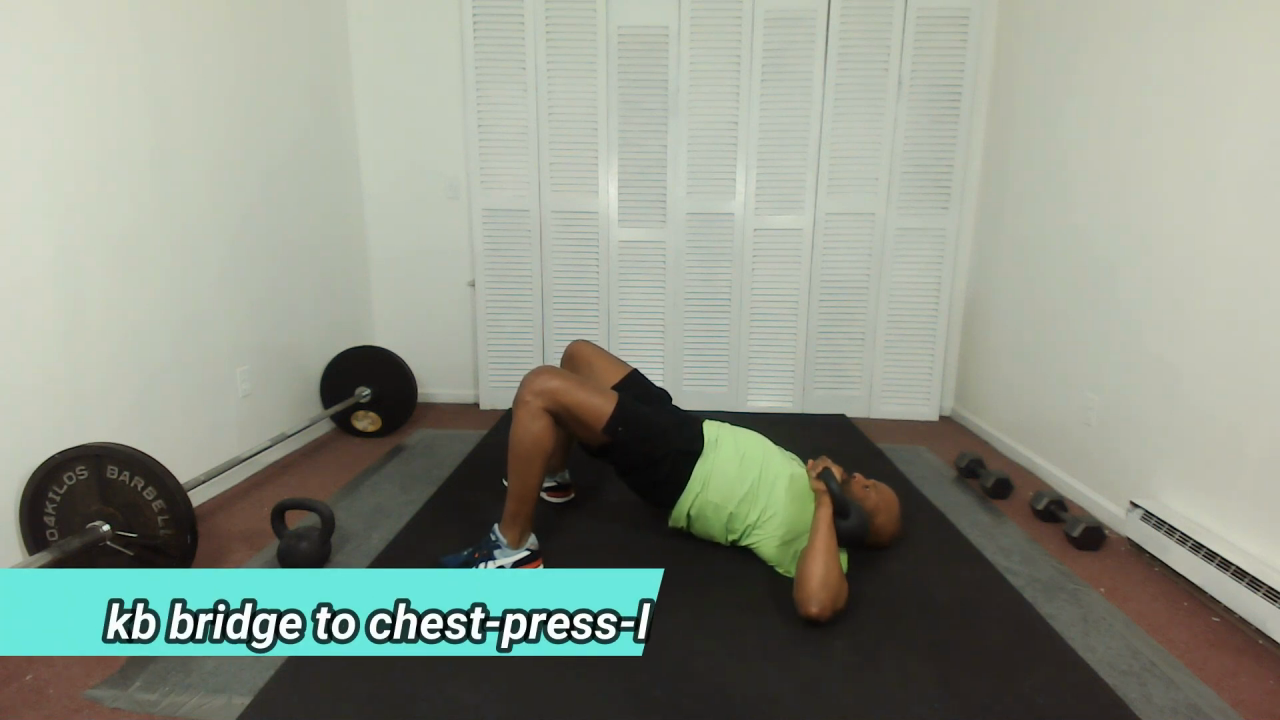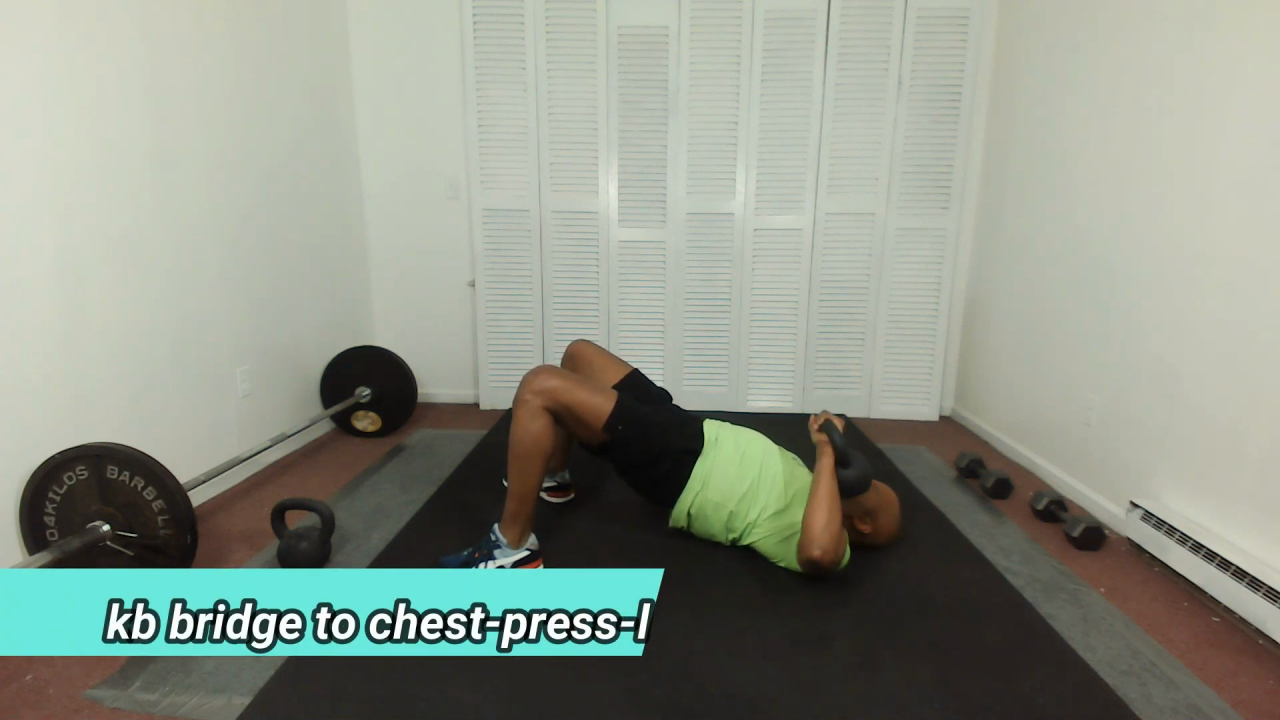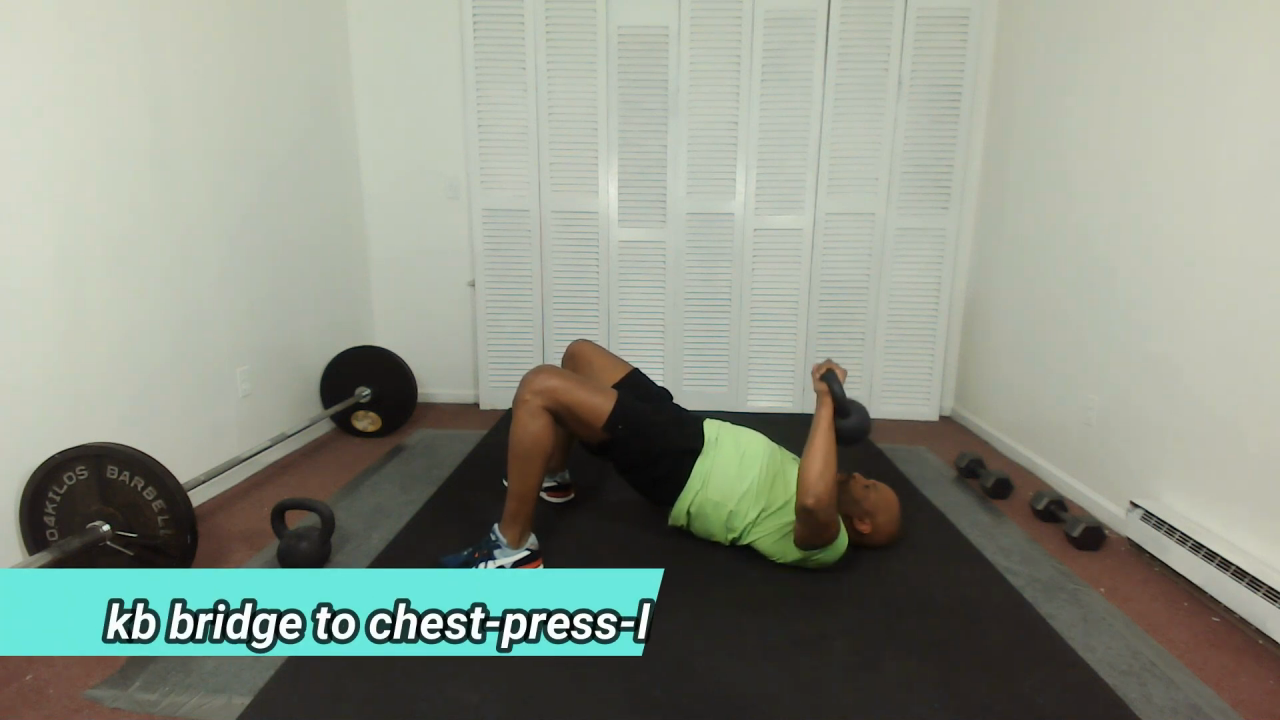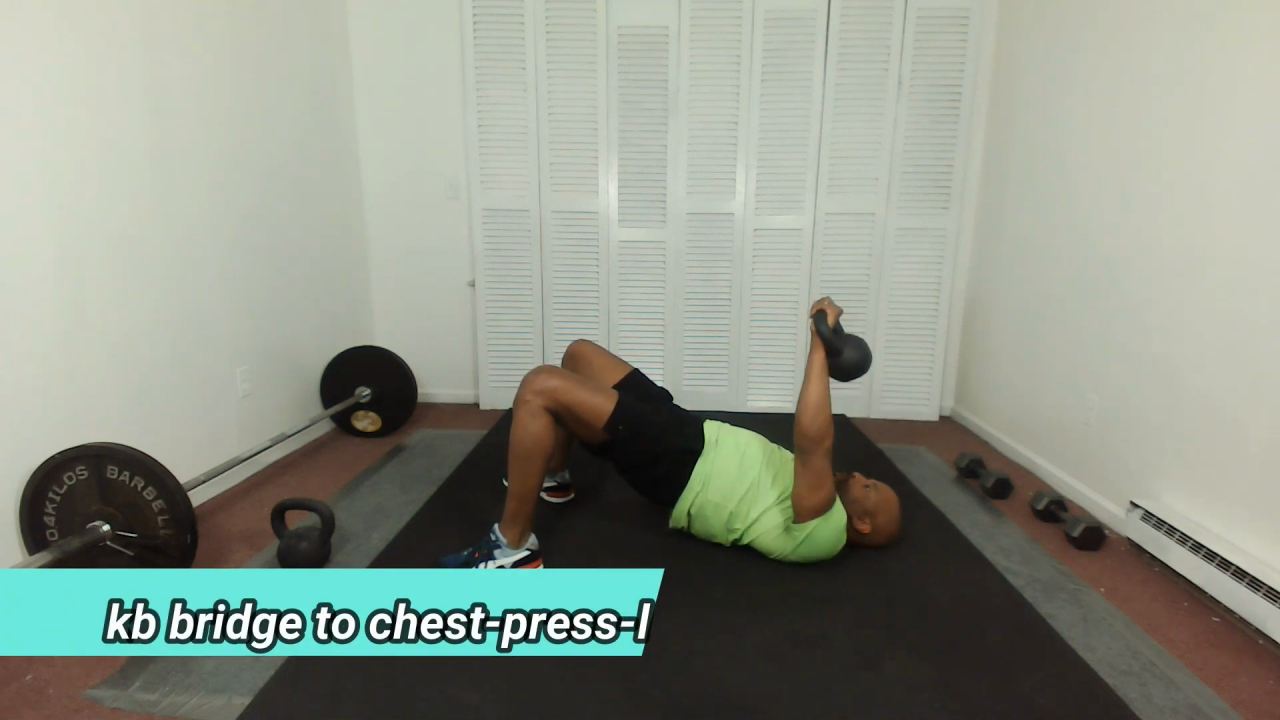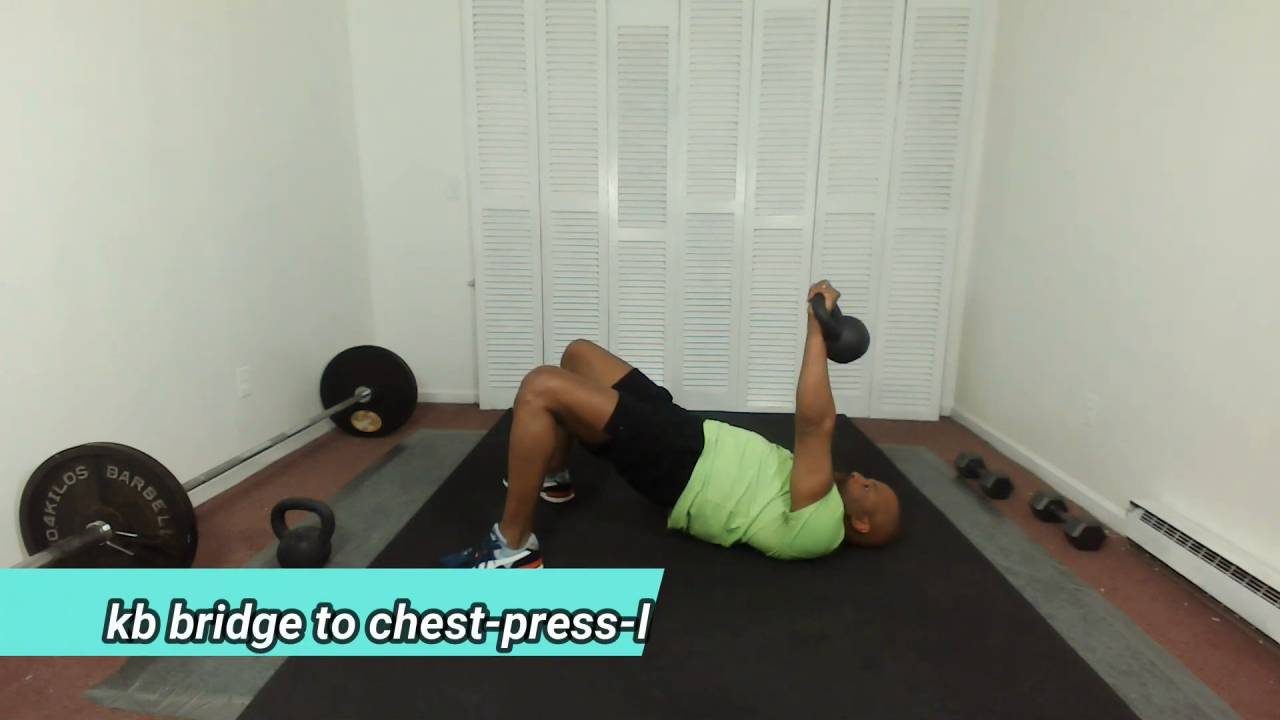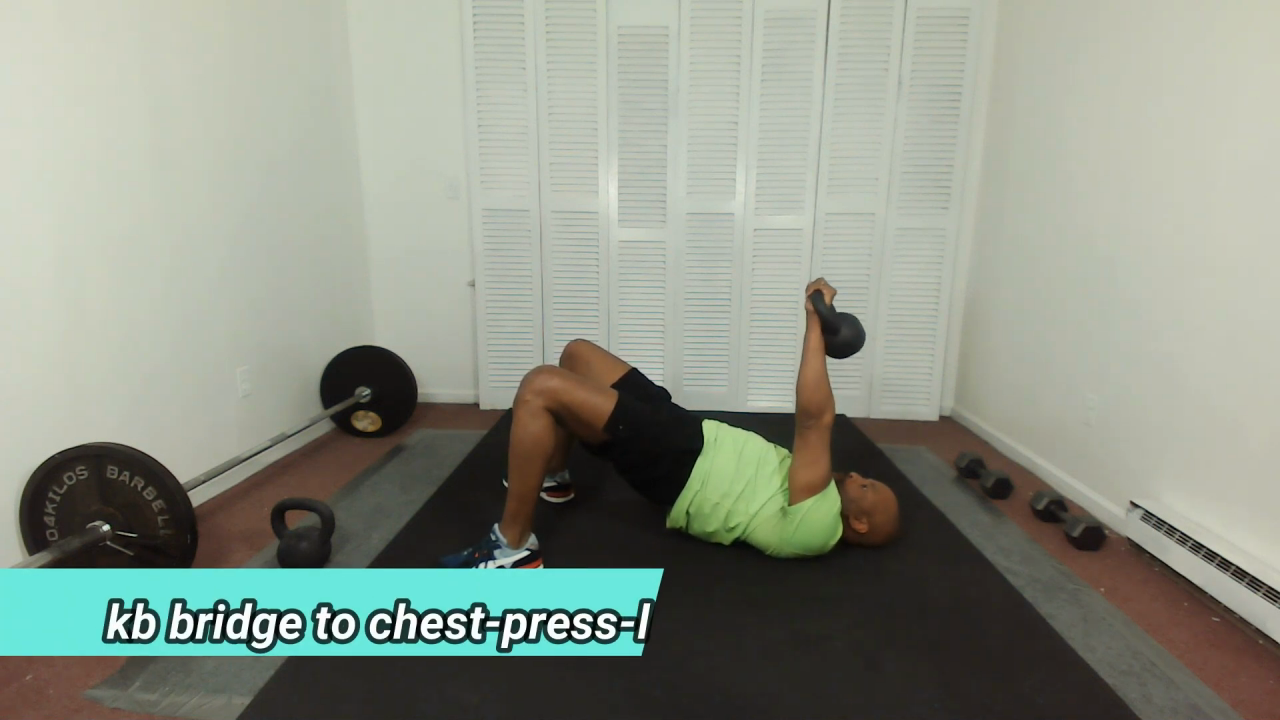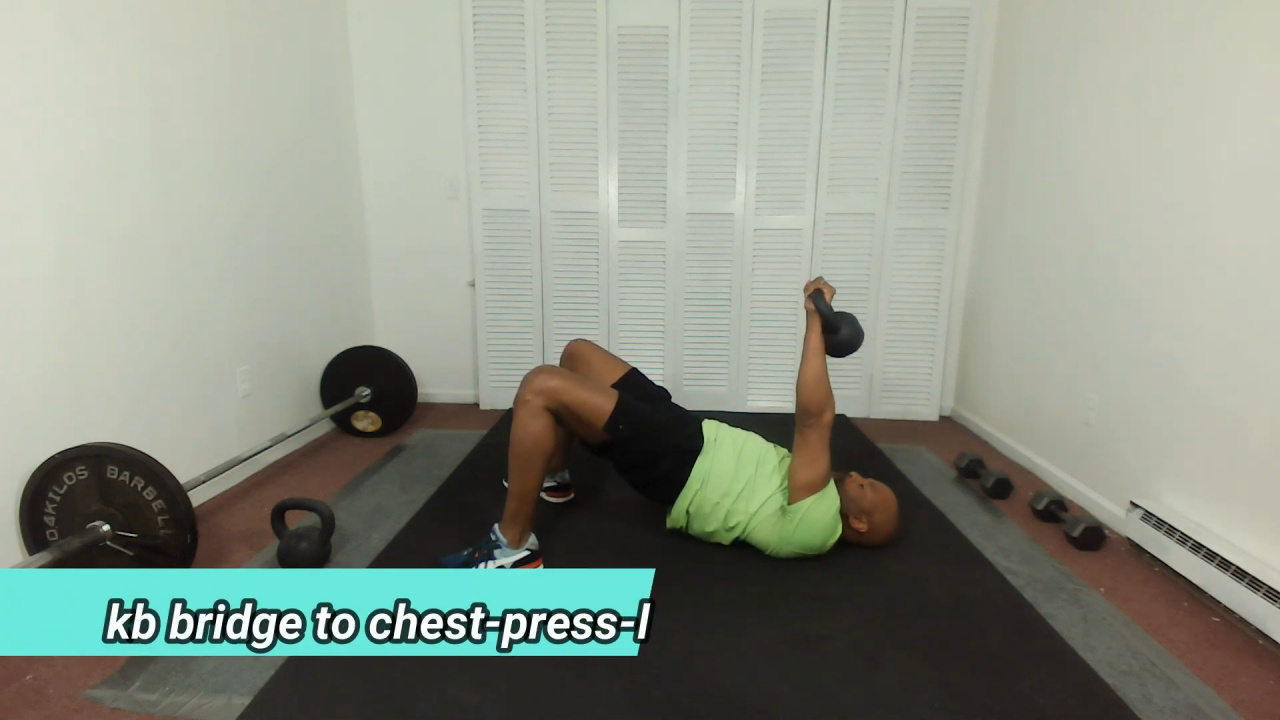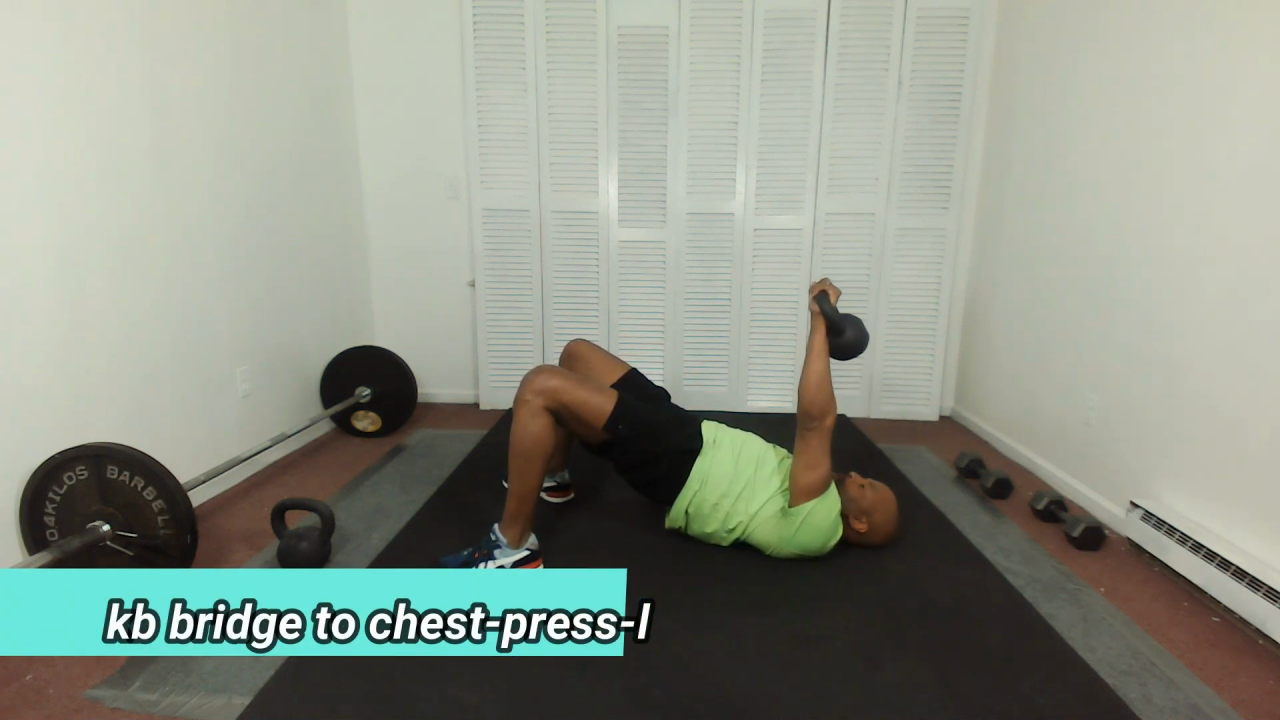
dt=0.2s
person 1, frame 1
left shoulder: (825, 542)
right shoulder: (807, 494)
left elbow: (816, 605)
left wrist: (825, 501)
left hip: (678, 467)
right hip: (689, 433)
left knee: (539, 388)
right knee: (579, 354)
left ankle: (513, 545)
right ankle: (552, 478)
person 1, frame 2
left shoulder: (829, 547)
right shoulder: (812, 488)
left elbow: (818, 547)
left wrist: (827, 447)
left hip: (677, 467)
right hip: (690, 433)
left knee: (539, 388)
right knee: (579, 353)
left ankle: (513, 545)
right ankle: (552, 477)
person 1, frame 3
left shoulder: (826, 539)
right shoulder: (821, 507)
left elbow: (814, 496)
left wrist: (826, 398)
left hip: (678, 467)
right hip: (690, 432)
left knee: (540, 388)
right knee: (581, 353)
left ankle: (513, 546)
right ankle: (553, 478)
person 1, frame 4
left shoulder: (824, 533)
right shoulder: (821, 500)
left elbow: (814, 440)
left wrist: (820, 344)
left hip: (677, 467)
right hip: (689, 436)
left knee: (540, 388)
right knee: (580, 353)
left ankle: (513, 546)
right ankle: (552, 479)
person 1, frame 5
left shoulder: (821, 526)
right shoulder: (824, 503)
left elbow: (816, 423)
left wrist: (817, 326)
left hip: (676, 466)
right hip: (687, 435)
left knee: (540, 389)
right knee: (579, 353)
left ankle: (513, 545)
right ankle: (553, 478)
person 1, frame 6
left shoulder: (818, 523)
right shoulder: (823, 502)
left elbow: (815, 418)
left wrist: (815, 321)
left hip: (675, 466)
right hip: (686, 435)
left knee: (540, 388)
right knee: (577, 353)
left ankle: (513, 546)
right ankle: (552, 477)
person 1, frame 7
left shoulder: (818, 523)
right shoulder: (821, 503)
left elbow: (814, 417)
left wrist: (815, 320)
left hip: (676, 466)
right hip: (687, 436)
left knee: (540, 388)
right knee: (578, 353)
left ankle: (513, 546)
right ankle: (552, 478)
person 1, frame 8
left shoulder: (819, 525)
right shoulder: (821, 505)
left elbow: (816, 420)
left wrist: (820, 322)
left hip: (675, 466)
right hip: (687, 438)
left knee: (540, 387)
right knee: (577, 353)
left ankle: (513, 546)
right ankle: (552, 478)
